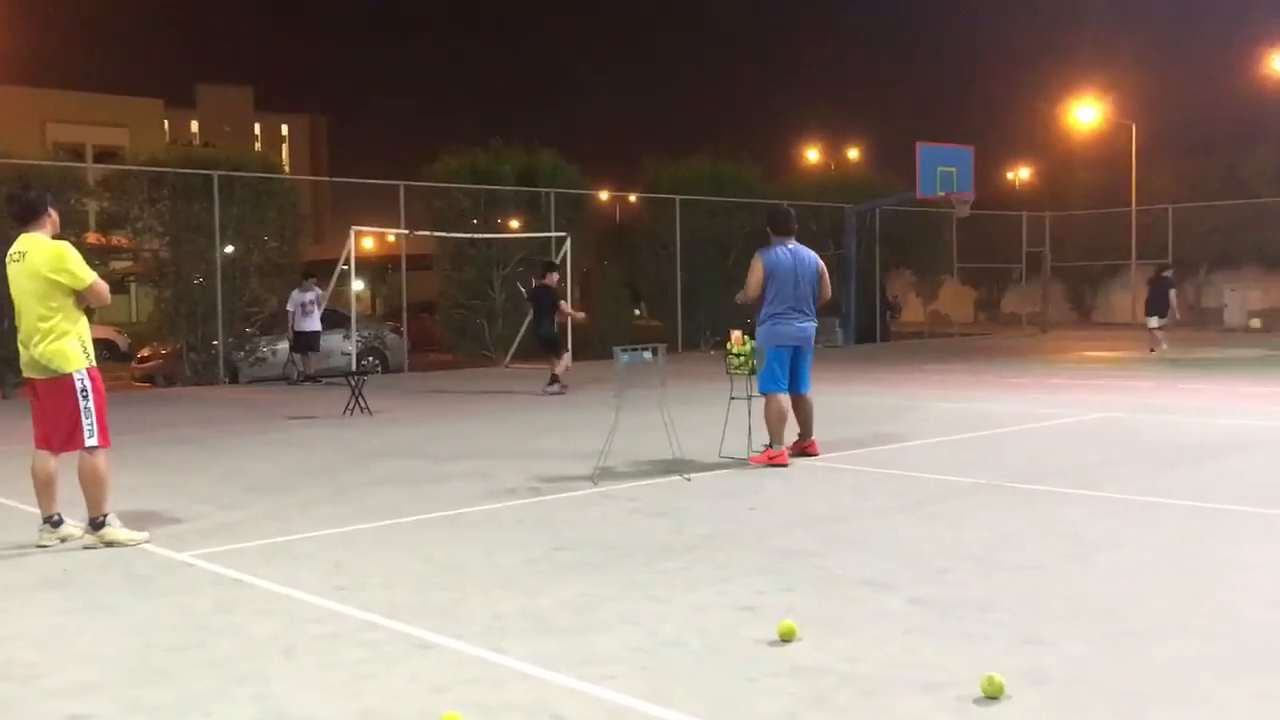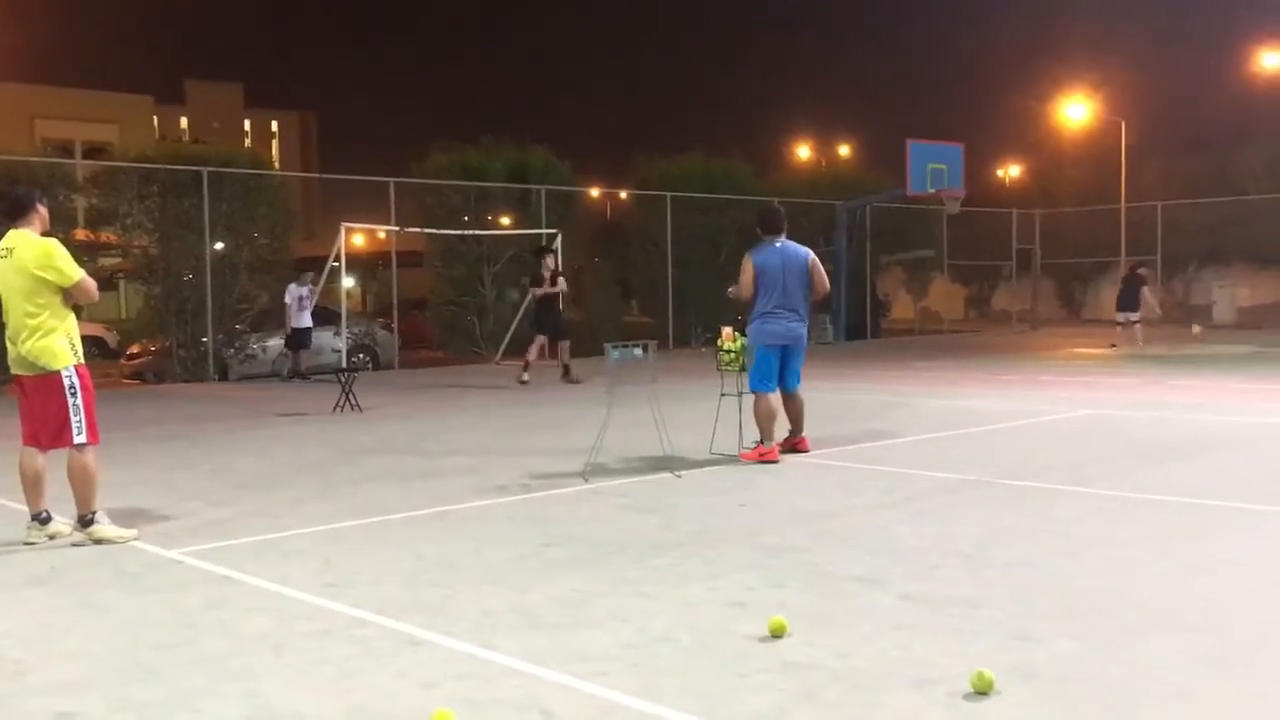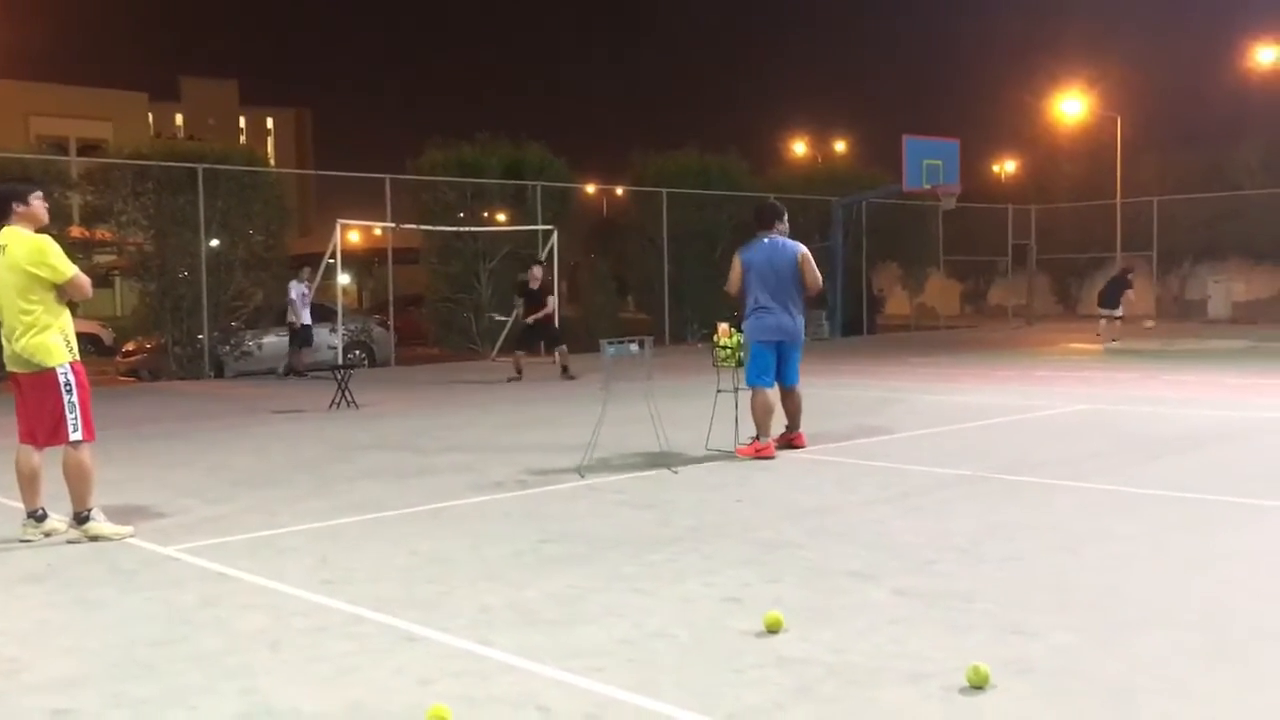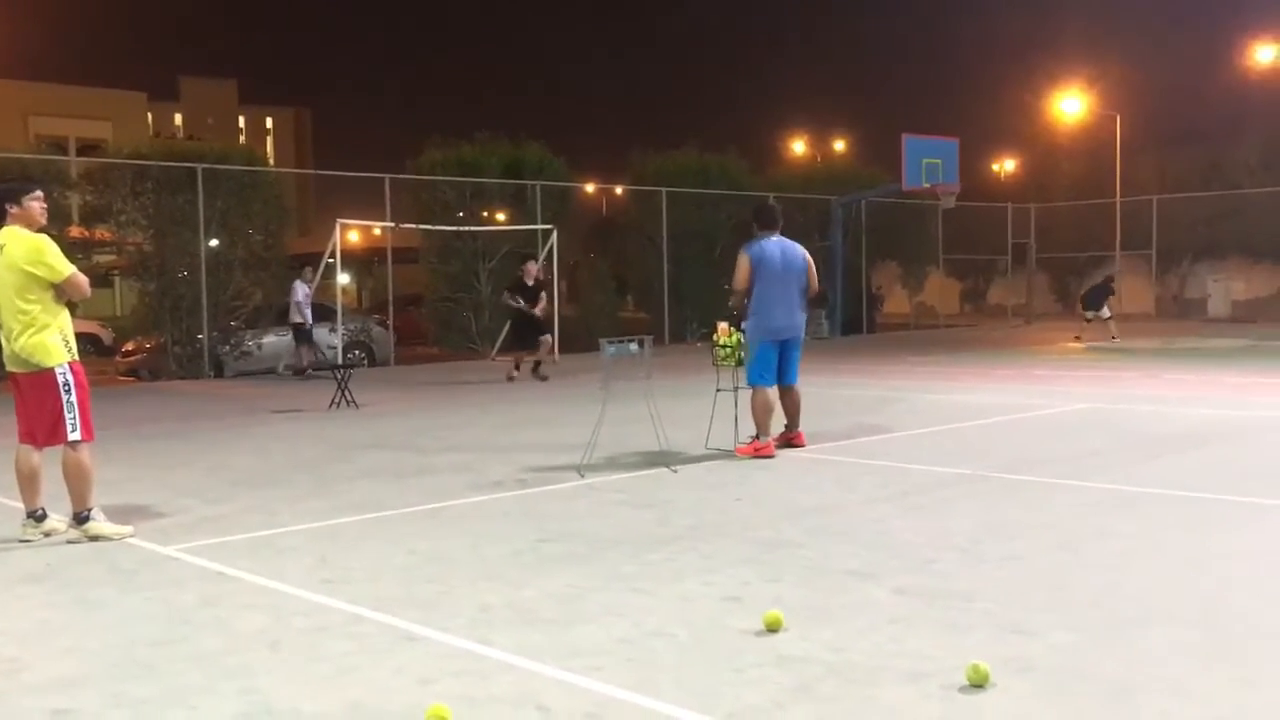
dt=0.3s
person 1, frame 1
right shoulder: (57, 250)
right elbow: (102, 295)
left wrist: (73, 293)
right wrist: (81, 291)
left hip: (36, 360)
right hip: (68, 360)
left knee: (46, 446)
right knee: (93, 444)
left ankle: (51, 524)
right ankle: (101, 524)
person 1, frame 2
right shoulder: (44, 247)
right elbow: (89, 292)
left wrist: (61, 289)
right wrist: (70, 285)
right hip: (56, 356)
left knee: (34, 443)
right knee: (81, 441)
left ankle: (39, 521)
right ankle: (89, 521)
person 1, frame 3
right shoulder: (38, 244)
right elbow: (84, 289)
left wrist: (57, 288)
right wrist: (65, 286)
right hip: (52, 354)
left knee: (31, 441)
right knee: (78, 438)
left ankle: (35, 518)
right ankle: (85, 519)
person 1, frame 4
right shoulder: (35, 243)
right elbow: (82, 289)
left wrist: (57, 287)
right wrist: (65, 284)
right hip: (50, 353)
left knee: (30, 440)
right knee: (77, 438)
left ankle: (35, 518)
right ankle: (85, 519)
person 2, frame 1
left shoulder: (763, 257)
right shoulder: (813, 258)
left elbow: (752, 293)
right elbow: (825, 295)
left wrist: (742, 297)
left hip: (775, 331)
right hip: (805, 331)
left knee: (774, 391)
right knee: (800, 391)
left ankle: (777, 450)
right ankle: (807, 441)
person 2, frame 2
left shoulder: (753, 257)
right shoulder: (805, 254)
left elbow: (746, 294)
right elbow: (823, 289)
left wrist: (734, 291)
left hip: (765, 330)
right hip: (796, 330)
left knee: (763, 390)
right knee: (790, 388)
left ankle: (767, 446)
right ankle: (797, 438)
person 2, frame 3
left shoulder: (744, 254)
right shoulder: (798, 250)
left elbow: (733, 289)
right elbow: (815, 285)
left hip: (760, 326)
right hip: (792, 325)
left knee: (761, 385)
right knee: (790, 384)
left ankle: (763, 443)
right ankle: (793, 434)
person 2, frame 4
left shoulder: (750, 251)
right shoulder: (799, 251)
left elbow: (739, 287)
right elbow: (812, 288)
left wrist: (737, 300)
left hip: (763, 326)
right hip: (794, 325)
left knee: (762, 384)
right knee: (788, 382)
left ankle: (763, 441)
right ankle: (793, 432)
